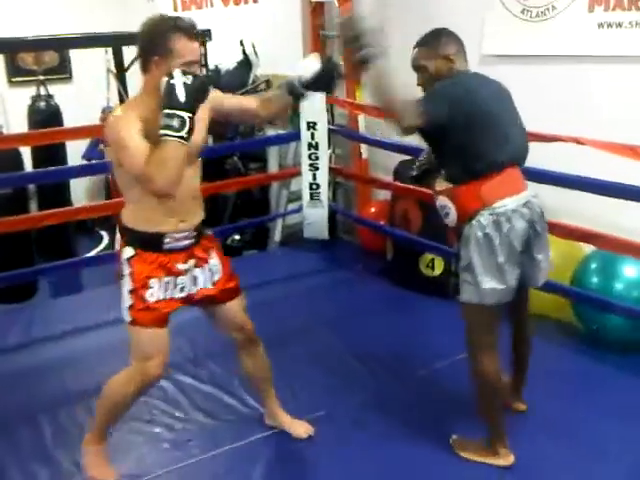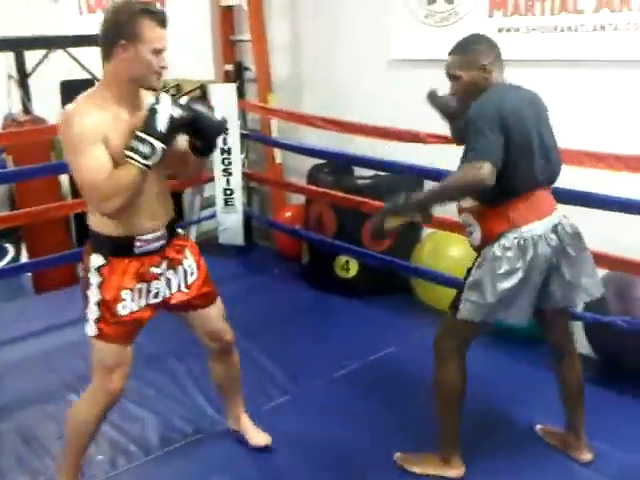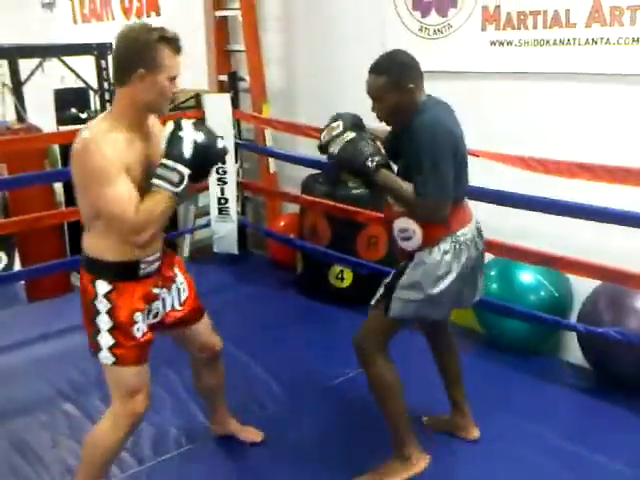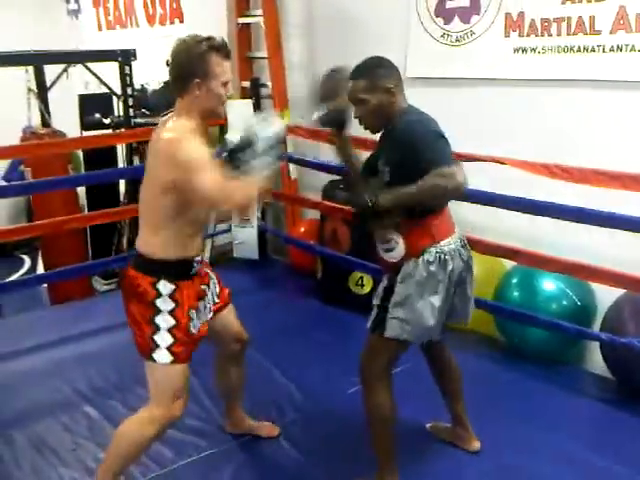
dt=1s
person 1, frame 1
left shoulder: (200, 101)
right shoulder: (123, 122)
left elbow: (259, 109)
right elbow: (163, 182)
left wrist: (300, 83)
right wrist: (177, 114)
left hip: (198, 246)
right hip: (149, 255)
left knee: (244, 332)
right knee: (148, 366)
left ankle: (274, 412)
right ankle: (94, 442)
person 1, frame 2
left shoulder: (159, 104)
right shoulder: (83, 115)
left elbow: (193, 172)
right elbow: (108, 202)
left wrist: (205, 137)
right wrist: (149, 139)
left hip: (170, 247)
right hip: (117, 260)
left knee: (221, 337)
right knee: (109, 383)
left ankle: (237, 416)
person 1, frame 3
left shoulder: (153, 126)
right shoulder: (96, 146)
left elbow: (175, 189)
right elbow: (137, 233)
left wrist: (197, 163)
right wrist: (173, 169)
left hip: (161, 271)
right hip: (115, 287)
left knee: (208, 348)
right knee: (131, 405)
left ankle: (222, 420)
person 1, frame 4
left shoulder: (186, 126)
right shoulder: (181, 141)
left elbow: (215, 190)
right elbow: (233, 203)
left wrist: (225, 163)
right wrist: (266, 153)
left hip: (188, 270)
right hip: (162, 283)
left knee: (233, 340)
right knee: (167, 407)
left ankle: (235, 417)
person 2, frame 1
left shoulder: (452, 93)
right shoulder: (494, 89)
left elbow: (406, 118)
left wrist: (366, 58)
right wrist: (444, 160)
left hip: (489, 221)
right hip: (523, 206)
left knee: (479, 337)
right knee: (515, 310)
left ankle: (496, 444)
right ankle: (515, 394)
person 2, frame 2
left shoulder: (484, 110)
right shoulder: (529, 99)
left elbow: (481, 176)
left wrist: (413, 204)
left hip: (513, 243)
right hip: (552, 228)
left knee: (449, 345)
right knee: (559, 338)
right ankle: (576, 439)
person 2, frame 3
left shoulder: (431, 128)
right shoulder: (428, 111)
left elbow: (436, 209)
right elbow: (396, 147)
left wrist: (374, 170)
right wrist: (358, 132)
left hip: (437, 252)
right hip: (459, 240)
left knee: (369, 344)
right knee: (434, 326)
right ankle: (462, 418)
person 2, frame 4
left shoulder: (413, 127)
right shoulder: (397, 132)
left elbow: (452, 179)
right elbow: (365, 181)
left wrist: (385, 201)
right wrist: (338, 133)
left hip: (422, 263)
right hip: (439, 253)
left knee: (374, 368)
right knee: (432, 342)
right ankle: (462, 430)
